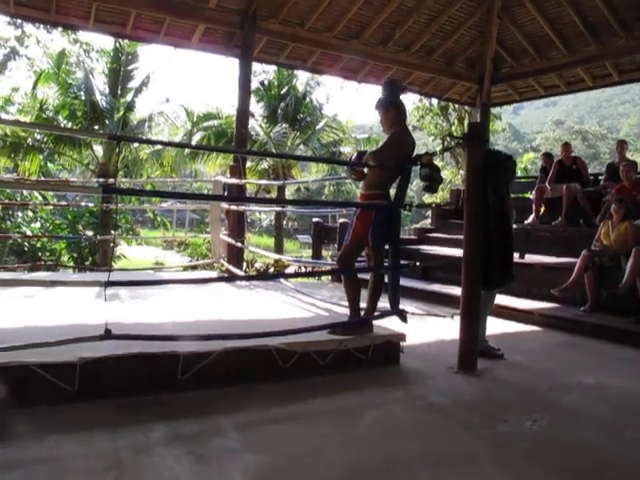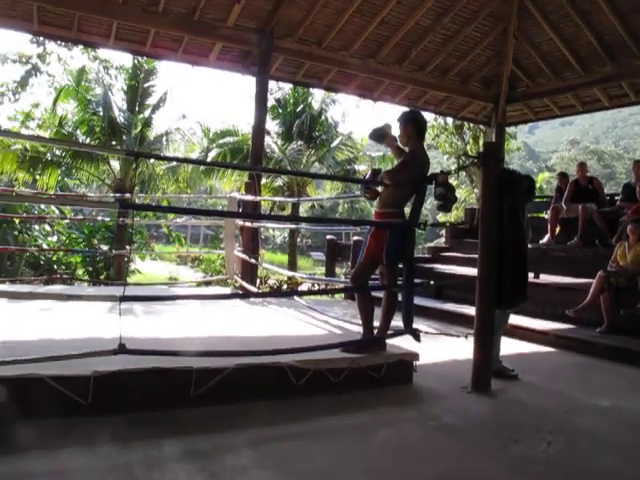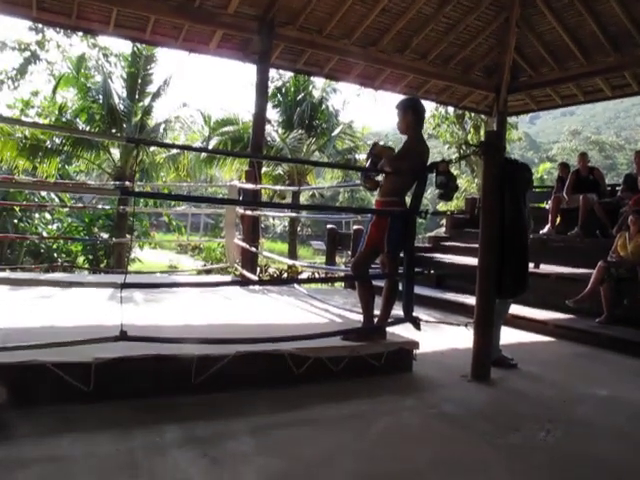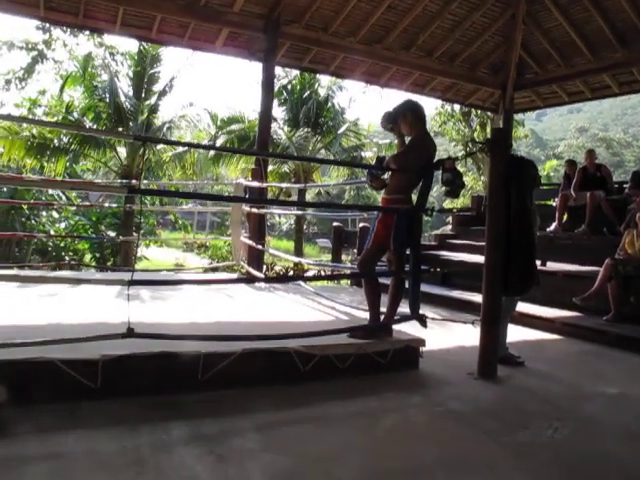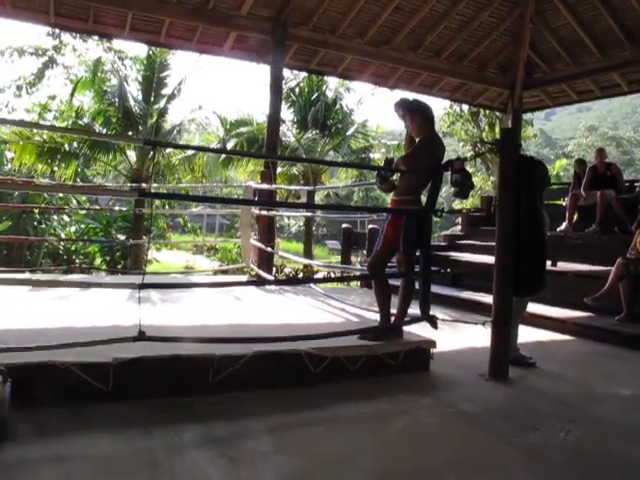
dt=0.3s
person 1, frame 1
left shoulder: (399, 135)
right shoulder: (403, 137)
left elbow: (377, 157)
left wrist: (365, 157)
left hip: (374, 205)
right hip: (380, 204)
left knee: (345, 260)
right knee: (375, 263)
left ankle: (356, 319)
right ankle: (365, 319)
person 1, frame 2
left shoulder: (416, 155)
right shoulder: (417, 155)
left elbow: (392, 176)
left wrist: (380, 176)
right wrist: (391, 143)
left hip: (388, 223)
right hip: (393, 223)
left knee: (358, 278)
right knee: (389, 281)
left ankle: (369, 338)
right ankle: (379, 338)
person 1, frame 3
left shoulder: (414, 142)
right shoulder: (417, 144)
left elbow: (392, 163)
left wrist: (382, 161)
right wrist: (385, 154)
left hip: (389, 212)
right hip: (395, 211)
left knee: (359, 266)
right knee: (390, 270)
left ankle: (369, 326)
right ankle: (379, 326)
person 1, frame 4
left shoulder: (420, 140)
right shoulder: (424, 142)
left elbow: (397, 161)
left wrist: (386, 161)
right wrist: (398, 136)
left hip: (395, 209)
right hip: (402, 209)
left knee: (365, 264)
right knee: (397, 268)
left ankle: (375, 323)
right ankle: (385, 323)
person 1, frame 5
left shoulder: (429, 141)
right shoulder: (432, 143)
left elbow: (406, 162)
right elbow: (411, 160)
left wrist: (395, 163)
right wrist: (407, 129)
left hip: (405, 211)
right hip: (411, 210)
left knee: (376, 265)
right knee: (406, 269)
left ankle: (386, 325)
right ankle: (396, 325)
person 2, frame 1
left shoulder: (497, 192)
right shoulder: (496, 193)
right elbow: (500, 221)
left hip: (493, 247)
right hip: (493, 248)
left knee: (488, 290)
right knee: (488, 290)
left ankle: (479, 340)
right ankle: (479, 342)
person 2, frame 2
left shoulder: (513, 210)
right shoulder: (510, 210)
left hip: (508, 267)
right hip: (507, 267)
left knee: (500, 311)
right knee: (501, 310)
left ankle: (492, 360)
right ankle: (492, 362)
person 2, frame 3
left shoulder: (514, 199)
right shoulder: (512, 199)
right elbow: (517, 228)
left hip: (509, 254)
right hip: (508, 255)
left knee: (503, 298)
right knee: (503, 298)
left ankle: (493, 350)
right ankle: (493, 351)
person 2, frame 4
left shoulder: (520, 196)
right shoulder: (518, 196)
right elbow: (524, 226)
left hip: (515, 251)
right hip: (515, 252)
left knee: (509, 296)
right knee: (510, 296)
left ankle: (500, 347)
right ankle: (499, 349)
person 2, frame 5
left shoulder: (528, 197)
right shoulder: (527, 198)
left hip: (524, 250)
right hip: (525, 251)
left knee: (519, 297)
right knee: (520, 297)
left ankle: (510, 349)
right ankle: (510, 351)
